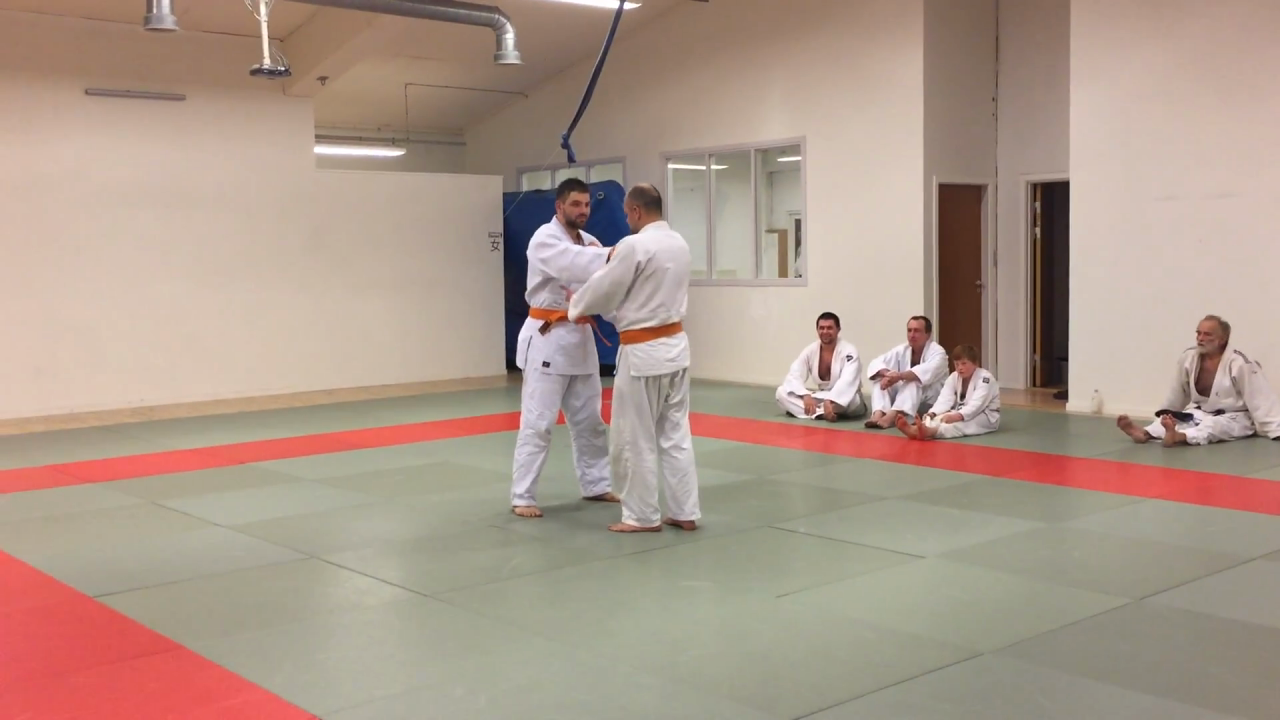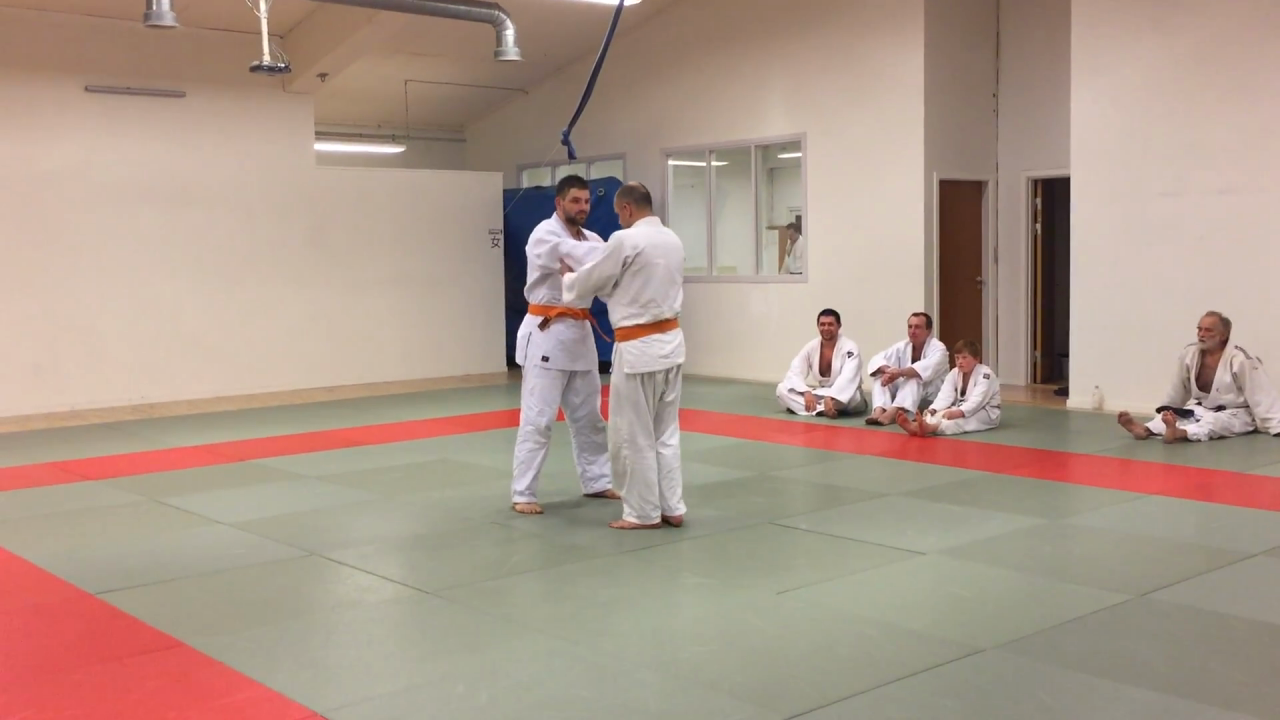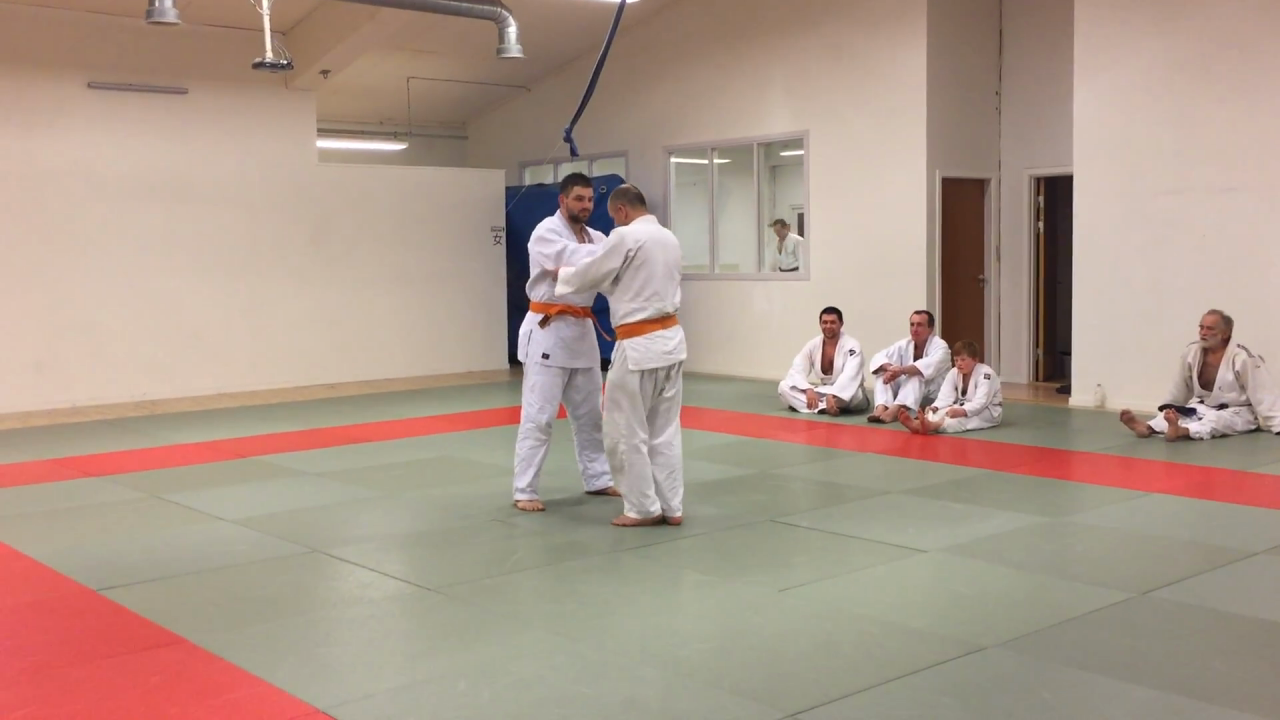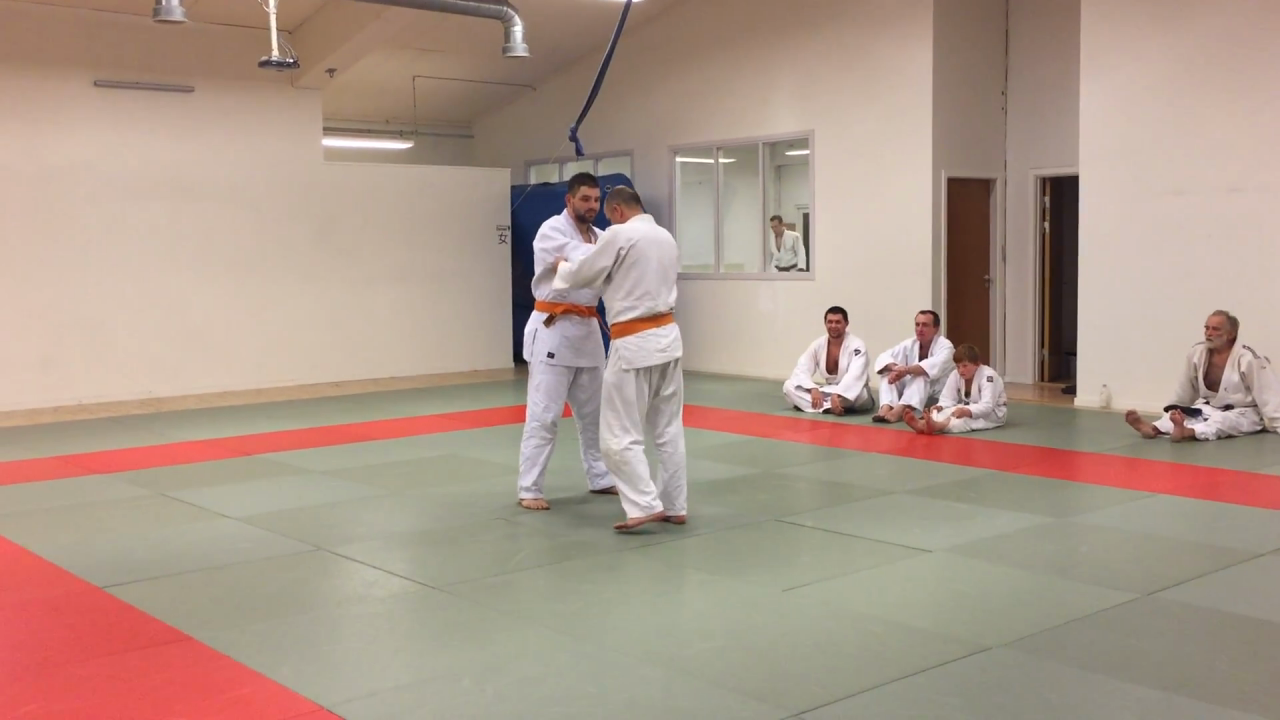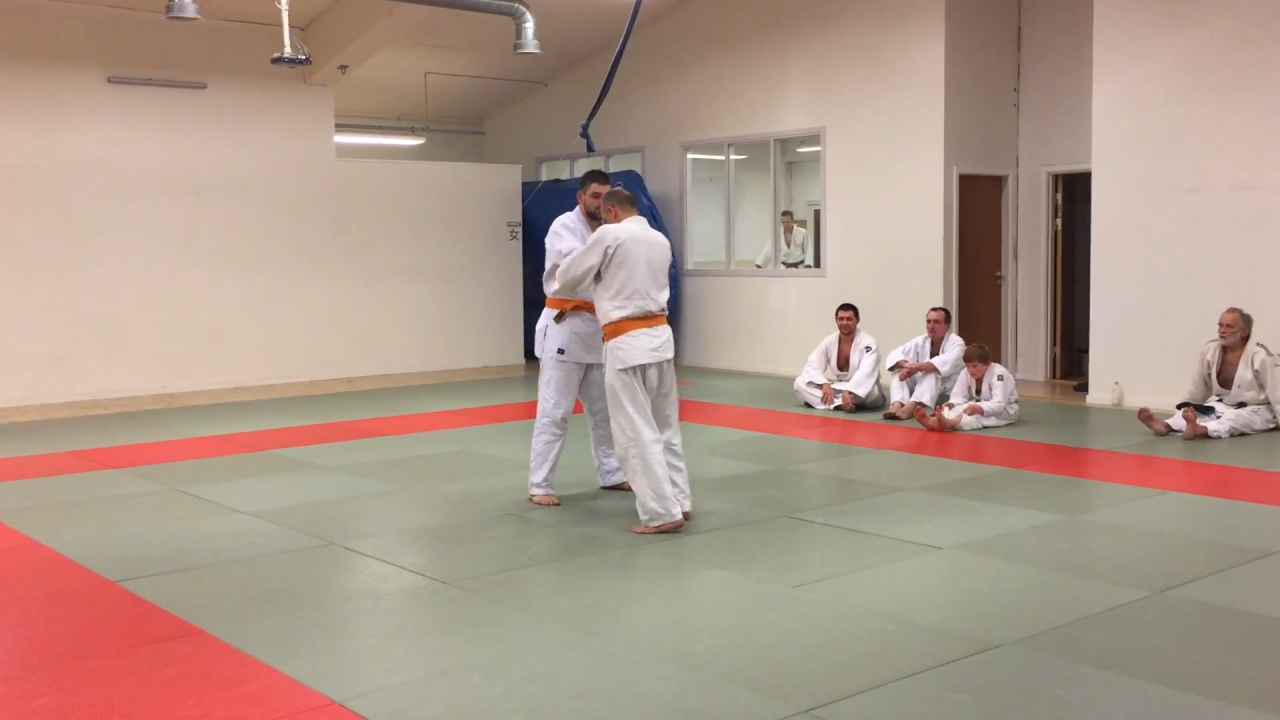
dt=0.2s
person 1, frame 1
left shoulder: (635, 245)
right shoulder: (679, 243)
left elbow: (603, 290)
left wrist: (575, 301)
left hip: (643, 352)
right hip: (675, 345)
left knee: (635, 439)
right knee: (676, 436)
left ankle: (643, 516)
right ankle: (685, 512)
person 1, frame 2
left shoulder: (626, 240)
right shoulder: (673, 240)
left elbow: (591, 282)
left wrist: (569, 277)
right wrist: (584, 273)
left hip: (638, 349)
right hip: (670, 341)
left knee: (632, 437)
right knee: (666, 433)
left ankle: (643, 513)
right ankle: (671, 508)
person 1, frame 3
left shoulder: (626, 236)
right shoulder: (669, 238)
left elbow: (590, 277)
left wrist: (562, 273)
left hip: (640, 345)
right hip: (671, 338)
left knee: (625, 432)
right knee: (665, 431)
left ankle: (643, 506)
right ankle: (670, 507)
person 1, frame 4
left shoulder: (619, 235)
right shoulder: (666, 238)
left elbow: (582, 275)
left wrist: (562, 267)
left hip: (634, 343)
right hip: (668, 335)
left knee: (621, 433)
right knee: (668, 429)
left ankle: (645, 507)
right ankle: (674, 506)
person 1, frame 5
left shoulder: (609, 235)
right shoulder: (661, 241)
left elbow: (569, 278)
left wrist: (561, 274)
right wrist: (603, 279)
left hip: (627, 344)
right hip: (660, 336)
left knee: (637, 433)
right knee: (665, 429)
left ankle: (663, 514)
right ankle: (679, 502)
person 2, frame 1
left shoulder: (589, 243)
right shoulder: (545, 239)
right elbow: (572, 261)
right wrist: (609, 256)
left hip: (580, 338)
right hip: (546, 339)
left knee: (589, 419)
right knee: (538, 422)
left ankle: (596, 486)
right ankle: (522, 496)
person 2, frame 2
left shoulder: (590, 239)
right shoulder: (544, 234)
right elbow: (568, 253)
right wrist: (608, 252)
left hip: (580, 333)
right hip: (546, 335)
left knee: (588, 416)
right knee: (538, 419)
left ankle: (597, 482)
right ankle: (523, 493)
person 2, frame 3
left shoulder: (593, 237)
right shoulder: (547, 231)
right elbow: (568, 257)
left hip: (582, 332)
right hip: (548, 331)
left knee: (590, 413)
right knee: (539, 415)
left ankle: (598, 479)
right ankle: (525, 491)
person 2, frame 4
left shoulder: (600, 236)
right shoulder: (552, 230)
right elbow: (570, 255)
left hip: (587, 331)
right hip: (553, 331)
left knee: (594, 412)
right knee: (544, 414)
left ankle: (602, 479)
right ankle: (529, 489)
person 2, frame 5
right shoulder: (564, 226)
left hip: (598, 327)
right hip: (564, 326)
left knee: (606, 408)
right knee: (555, 410)
left ankle: (613, 474)
right ankle: (540, 485)
